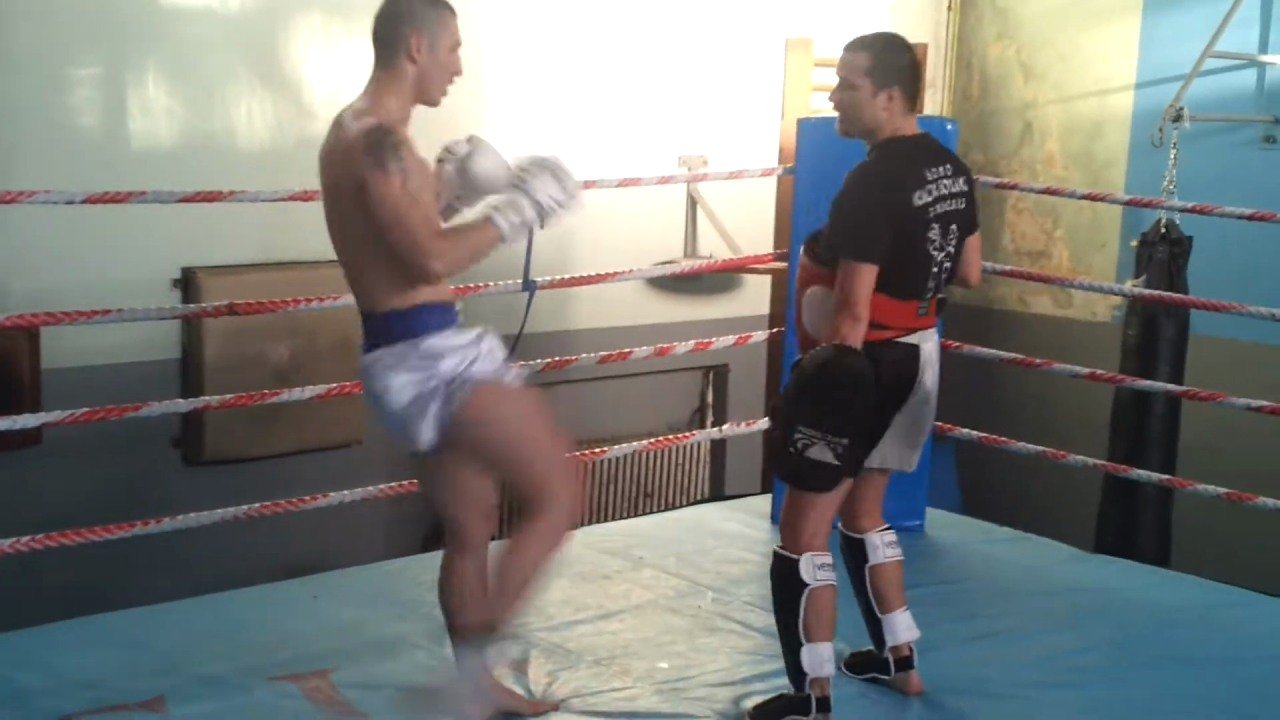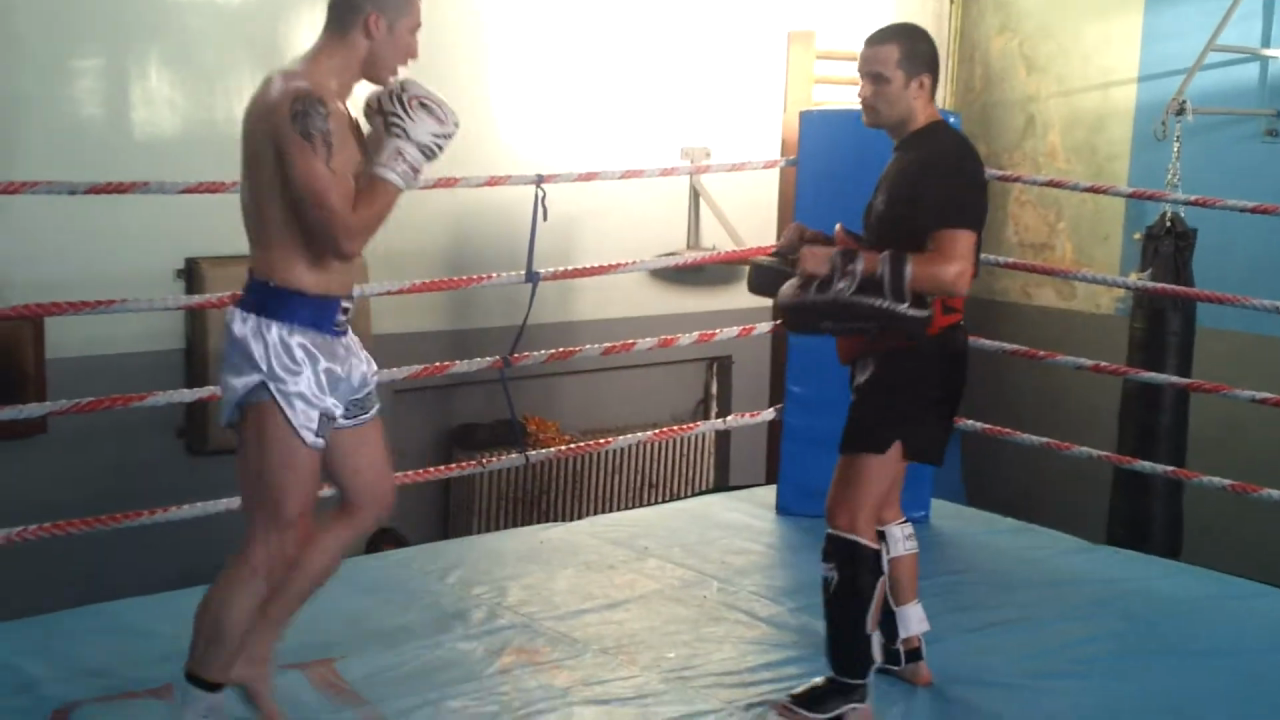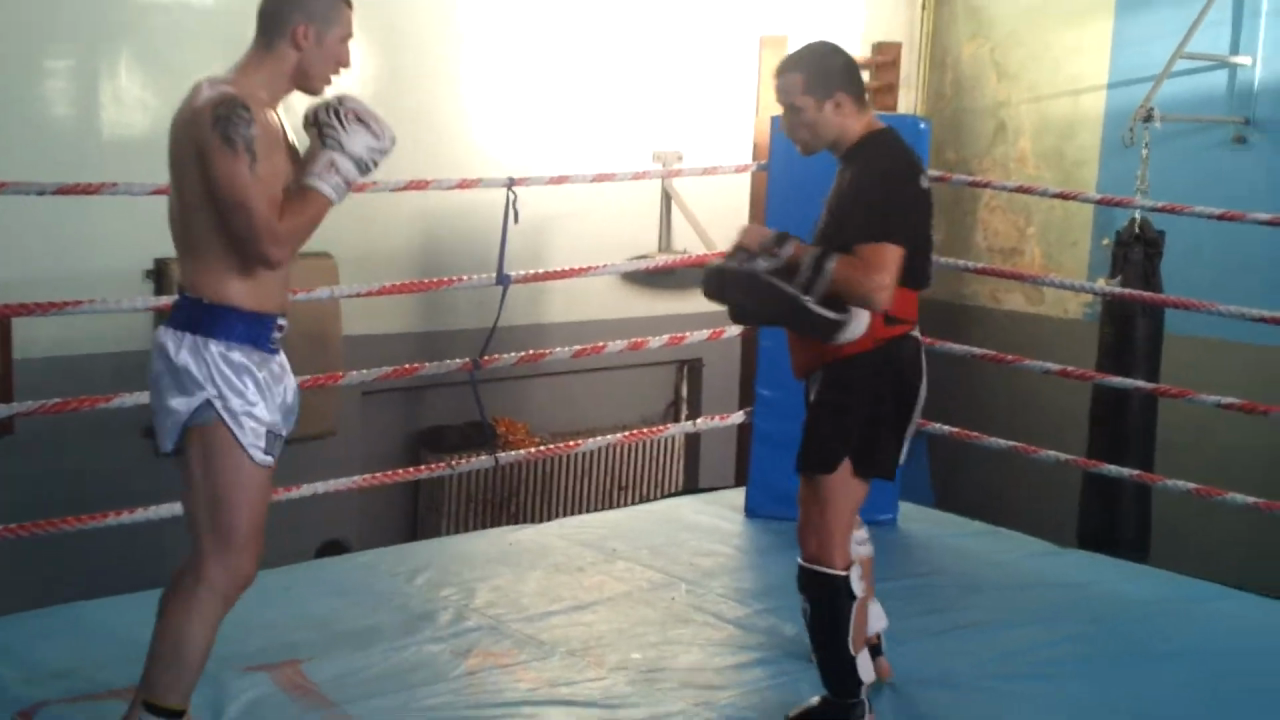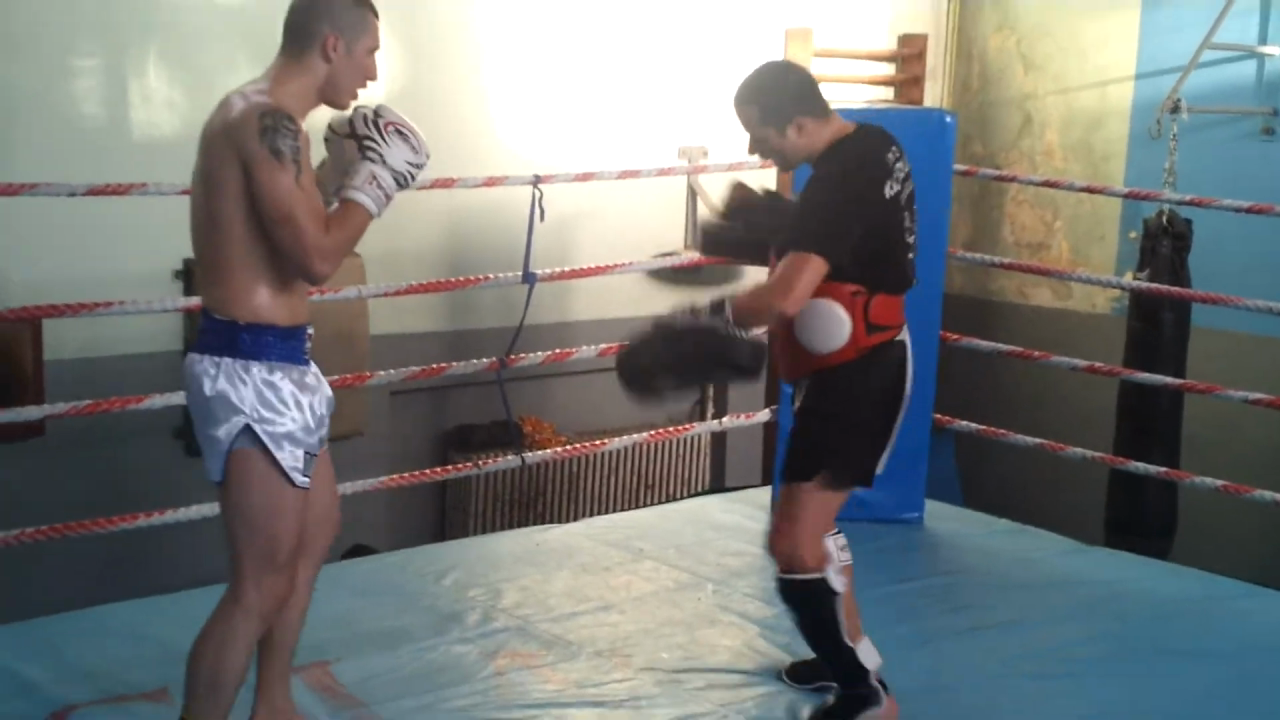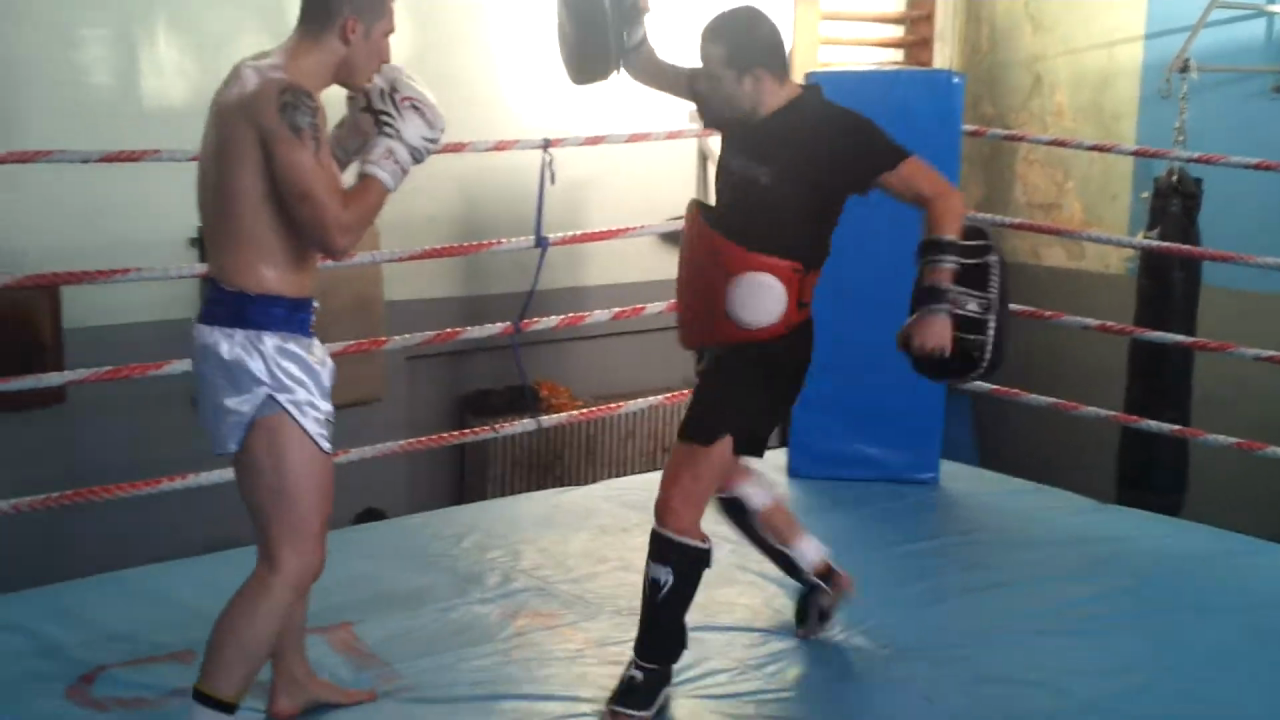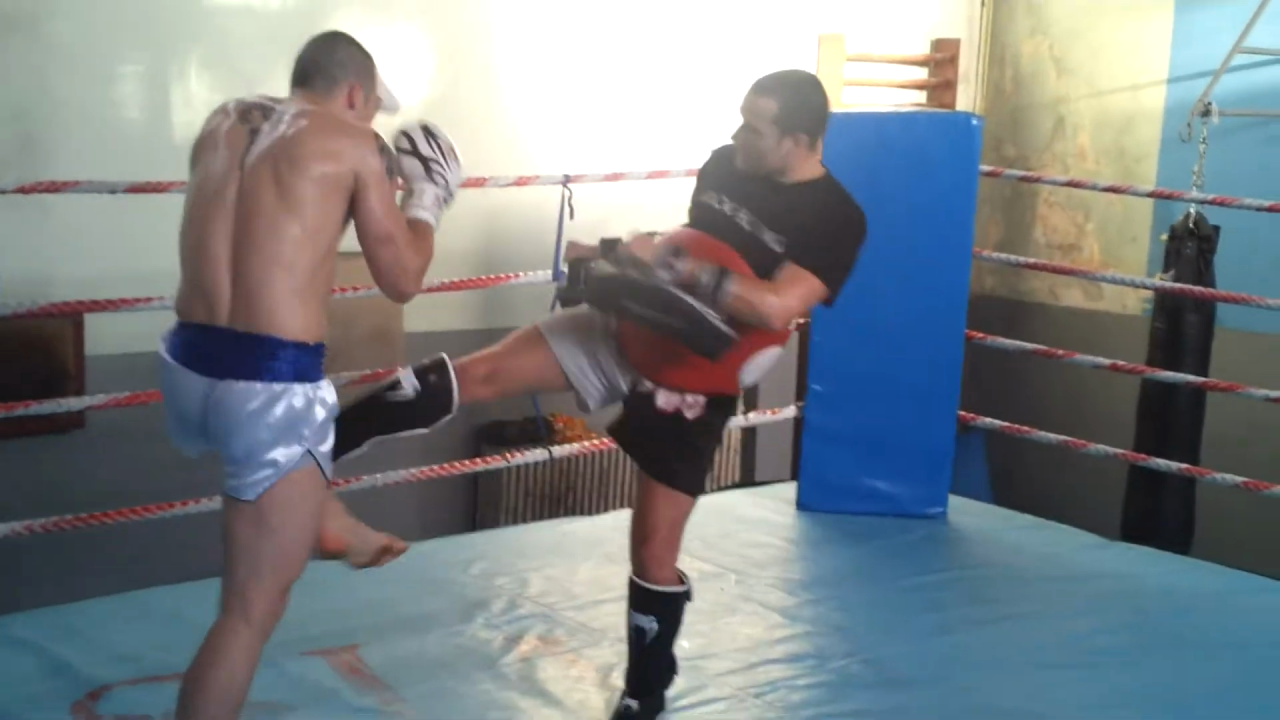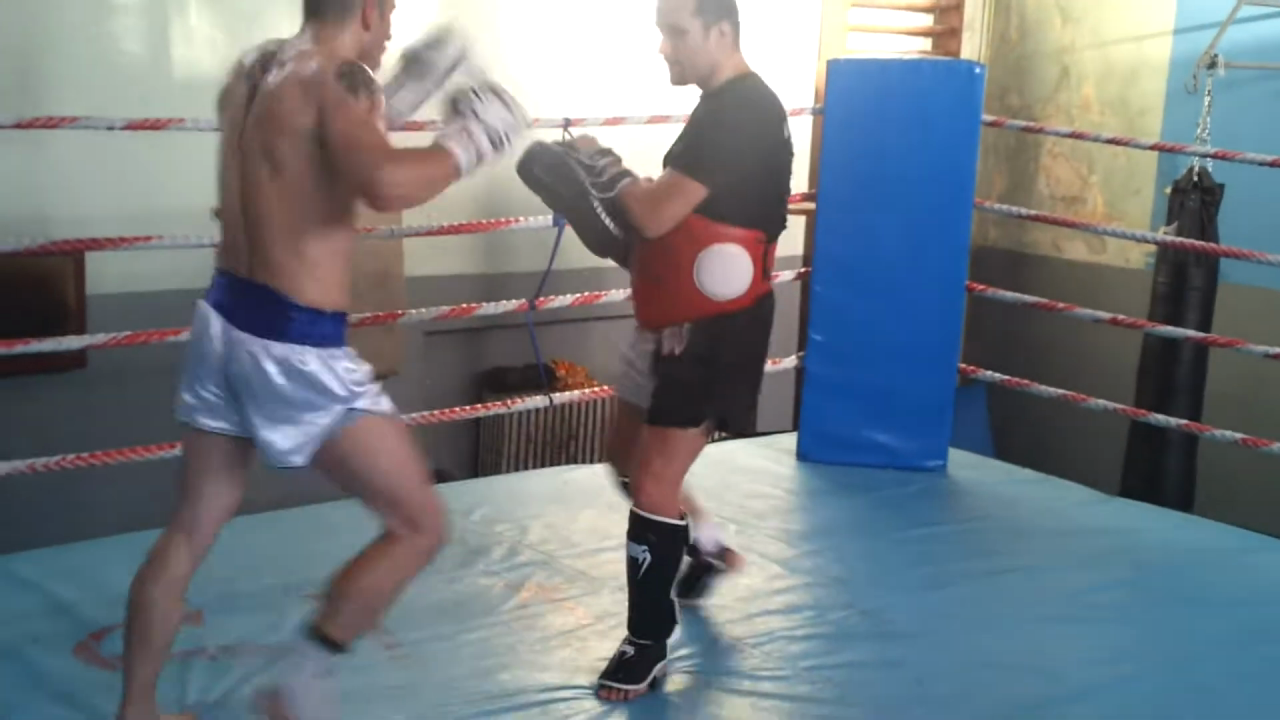
dt=0.4s
person 1, frame 1
left shoulder: (357, 134)
right shoulder: (379, 136)
right elbow: (430, 259)
left wrist: (455, 182)
right wrist: (519, 207)
left hip: (408, 354)
right hip: (428, 349)
left knee: (471, 532)
right knee: (558, 497)
person 1, frame 2
left shoulder: (320, 100)
right shoulder: (303, 103)
right elbow: (344, 236)
left wrist: (384, 144)
right wrist: (406, 152)
left hip: (324, 335)
right hip: (287, 337)
left knee: (368, 502)
right knee: (276, 541)
left ankle: (250, 657)
person 1, frame 3
left shoulder: (254, 113)
right shoulder: (225, 110)
left elbow: (270, 223)
right elbow: (271, 244)
left wrist: (324, 156)
right wrist: (341, 163)
left hip: (247, 350)
right hip: (218, 350)
left knee: (224, 554)
right knee: (227, 564)
person 1, frame 4
left shoulder: (252, 113)
right shoulder: (268, 123)
right elbow: (316, 257)
left wrist: (340, 167)
right wrist: (379, 176)
left hip: (271, 362)
right hip: (253, 368)
left knee: (314, 533)
right knee: (261, 585)
person 1, frame 5
left shoulder: (257, 77)
right shoulder: (287, 97)
right elbow: (336, 233)
left wrist: (359, 130)
right wrist: (398, 150)
left hip: (256, 332)
right hip: (262, 340)
left knee: (293, 537)
right knee: (294, 560)
person 1, frame 6
left shoulder: (223, 122)
right shoulder: (355, 146)
right elbow: (402, 281)
right wrist: (427, 187)
left hip: (189, 365)
right hip: (272, 381)
right knee: (253, 608)
left ankle: (330, 526)
person 1, frame 7
left shoulder: (252, 70)
right shoulder: (338, 82)
right elbow: (382, 185)
left wrist: (408, 87)
right wrist: (473, 134)
left hip: (224, 323)
right hip: (300, 349)
left knee: (193, 531)
right knee: (421, 526)
person 2, frame 1
left shoulder: (872, 182)
right shoulder: (949, 168)
left elbow: (852, 304)
right elbow: (967, 273)
left wrist: (828, 392)
left hip: (868, 363)
right hip: (917, 358)
left knee: (803, 529)
right knee: (862, 510)
right ankle: (898, 658)
person 2, frame 2
left shoulder: (944, 159)
right shoulder: (911, 155)
left elbow: (950, 271)
left wrist: (838, 266)
right wrist: (829, 242)
left hip: (916, 358)
right hip: (894, 354)
left knee: (849, 515)
right knee: (881, 505)
right ankle: (907, 648)
person 2, frame 3
left shoulder: (882, 170)
right shoulder: (867, 162)
left elbow: (873, 284)
left wrist: (781, 251)
right wrist: (782, 258)
left hip: (869, 371)
right hip: (856, 367)
left knee: (821, 540)
right knee: (835, 515)
right ankle: (867, 645)
person 2, frame 4
left shoulder: (838, 180)
right shoulder: (873, 149)
left elbow: (788, 296)
right wrist: (762, 215)
left hip: (856, 376)
right hip: (860, 365)
left knee: (793, 544)
right knee: (809, 519)
right ankle: (842, 658)
person 2, frame 5
left shoulder: (828, 130)
right shoulder: (752, 105)
left elbow: (943, 198)
right elbow: (667, 79)
left wrist: (937, 304)
left hip: (759, 349)
right hip: (731, 338)
left knee: (677, 507)
right knee: (725, 480)
right ankle: (820, 578)
person 2, frame 6
left shoulder: (836, 218)
right shoulder: (726, 165)
left elbow: (774, 306)
left wrist: (671, 264)
right wrist: (614, 257)
left hip: (695, 386)
right hip: (622, 330)
left knee: (654, 555)
right knee: (474, 376)
right ankle: (330, 435)
person 2, frame 7
left shoulder: (743, 112)
right shoulder: (723, 104)
left elbow: (655, 214)
left wrist: (596, 164)
right wrist: (607, 188)
left hip: (715, 326)
right hip: (669, 311)
left knee: (652, 485)
right knee: (630, 457)
left ankle: (647, 646)
right ankle: (711, 551)
